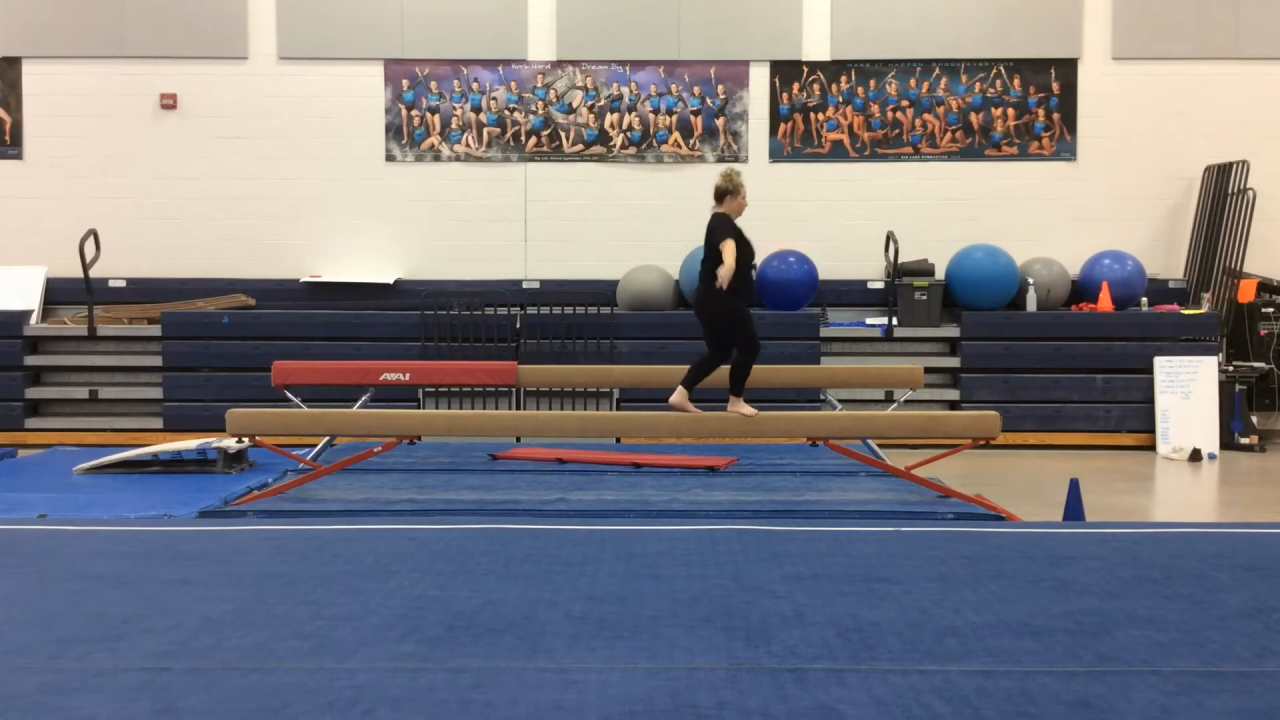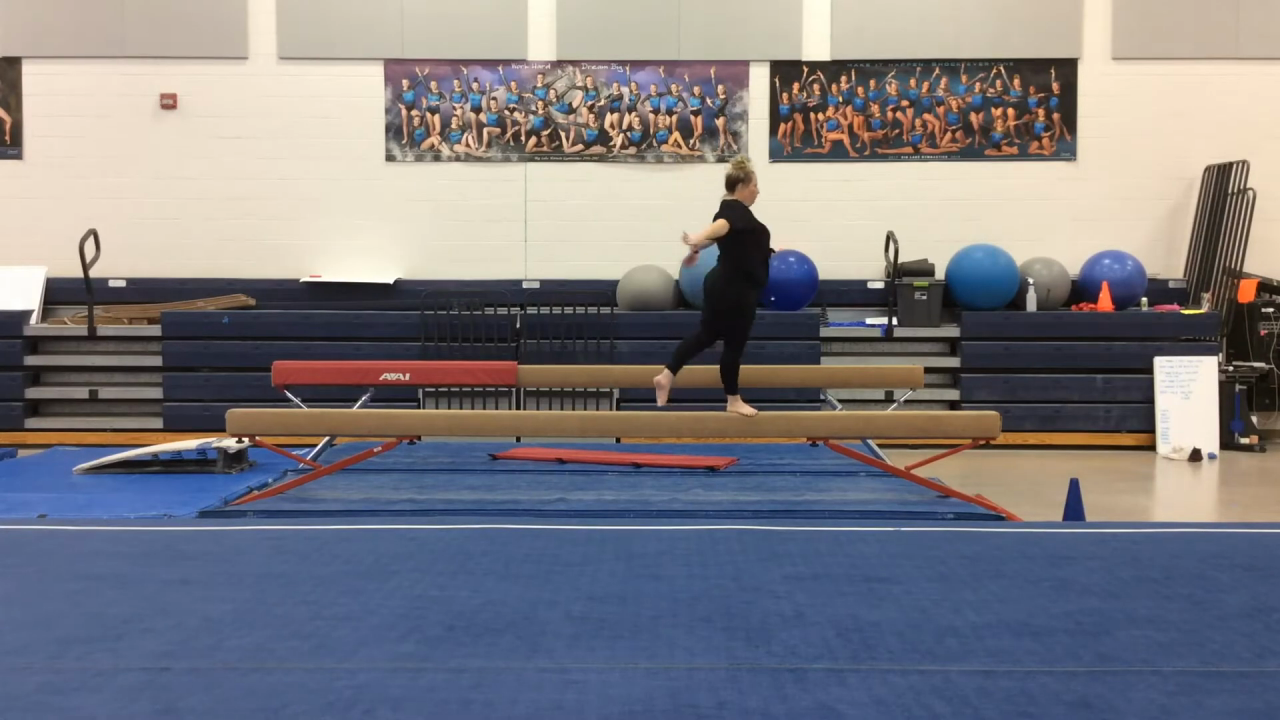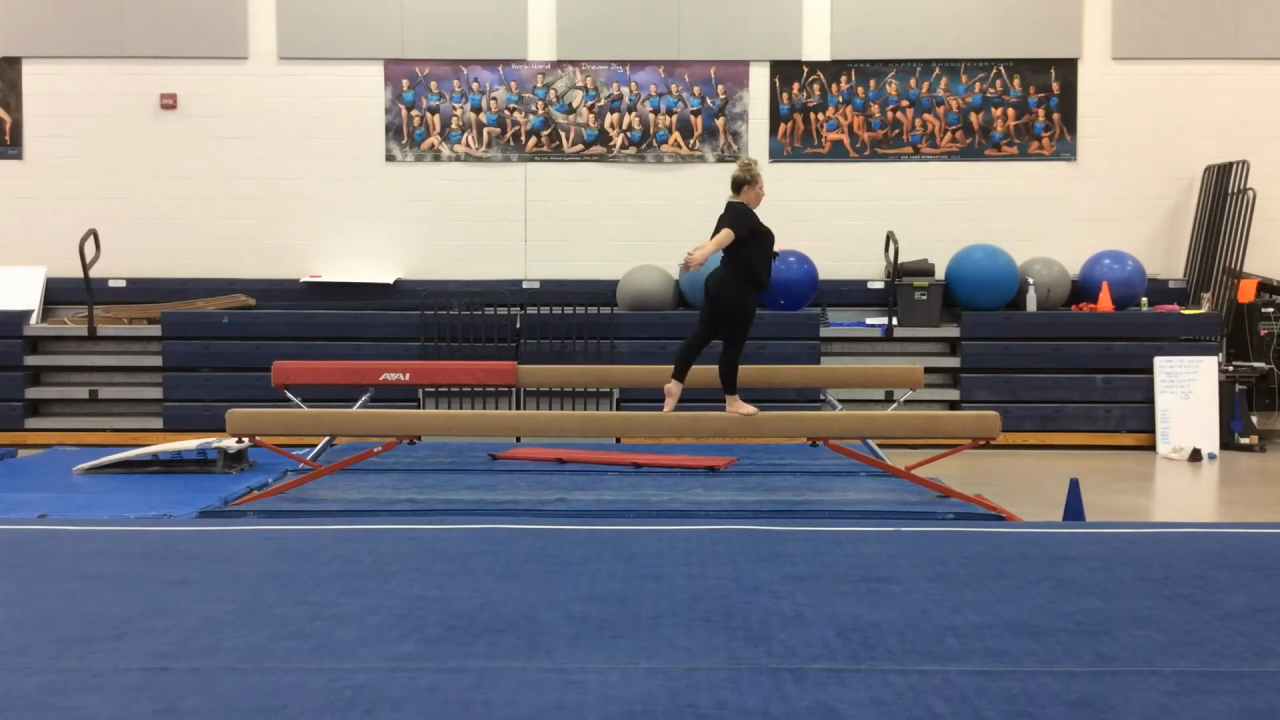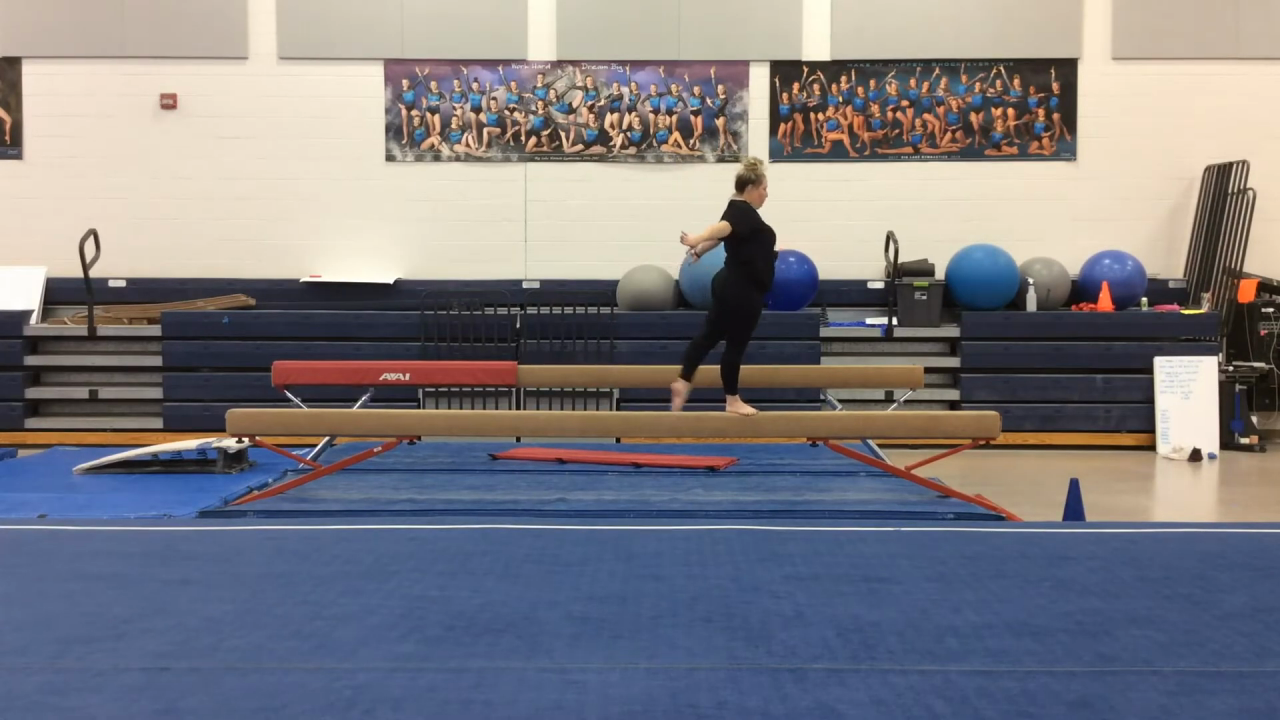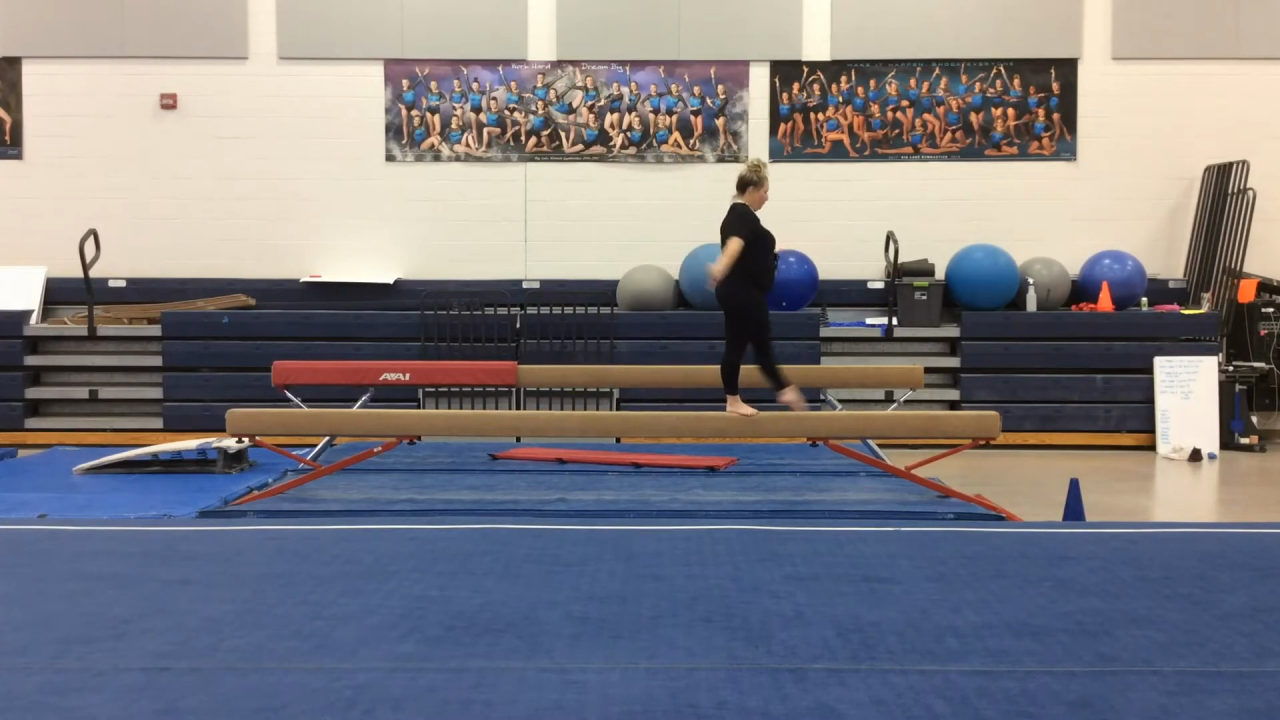
dt=0.3s
person 1, frame 1
left shoulder: (720, 223)
right shoulder: (723, 223)
right elbow: (728, 245)
right wrist: (728, 266)
left hip: (711, 300)
right hip: (720, 302)
left knee: (718, 353)
right knee: (749, 347)
left ankle: (681, 395)
right ankle: (735, 401)
person 1, frame 2
left shoulder: (731, 210)
right shoulder: (736, 210)
left elbow: (715, 234)
right elbow: (718, 227)
left wrist: (696, 250)
right wrist: (696, 241)
left hip: (720, 284)
right hip: (735, 289)
left knee: (705, 335)
right knee: (734, 344)
left ankle: (667, 376)
right ankle: (733, 400)
person 1, frame 3
left shoulder: (734, 213)
right shoulder: (741, 215)
left elbow: (719, 237)
right elbow: (724, 236)
left wrist: (699, 256)
right wrist: (701, 255)
left hip: (722, 285)
right hip: (737, 291)
left knee: (702, 333)
right knee: (733, 345)
left ankle: (675, 383)
right ankle: (732, 401)
person 1, frame 4
left shoulder: (738, 211)
right shoulder: (742, 212)
left elbow: (720, 235)
right elbow: (721, 228)
left wrist: (698, 251)
right wrist: (697, 239)
left hip: (729, 286)
right hip: (742, 291)
left knee: (710, 335)
right knee: (735, 344)
left ankle: (683, 382)
right ankle: (732, 400)
person 1, frame 5
left shoulder: (739, 214)
right shoulder: (741, 216)
left elbow: (737, 241)
right elbow: (736, 242)
left wrist: (721, 270)
right wrist: (721, 266)
left hip: (743, 291)
right hip: (741, 293)
left knee: (761, 343)
right knee: (736, 346)
left ankle: (784, 390)
right ankle: (733, 401)
